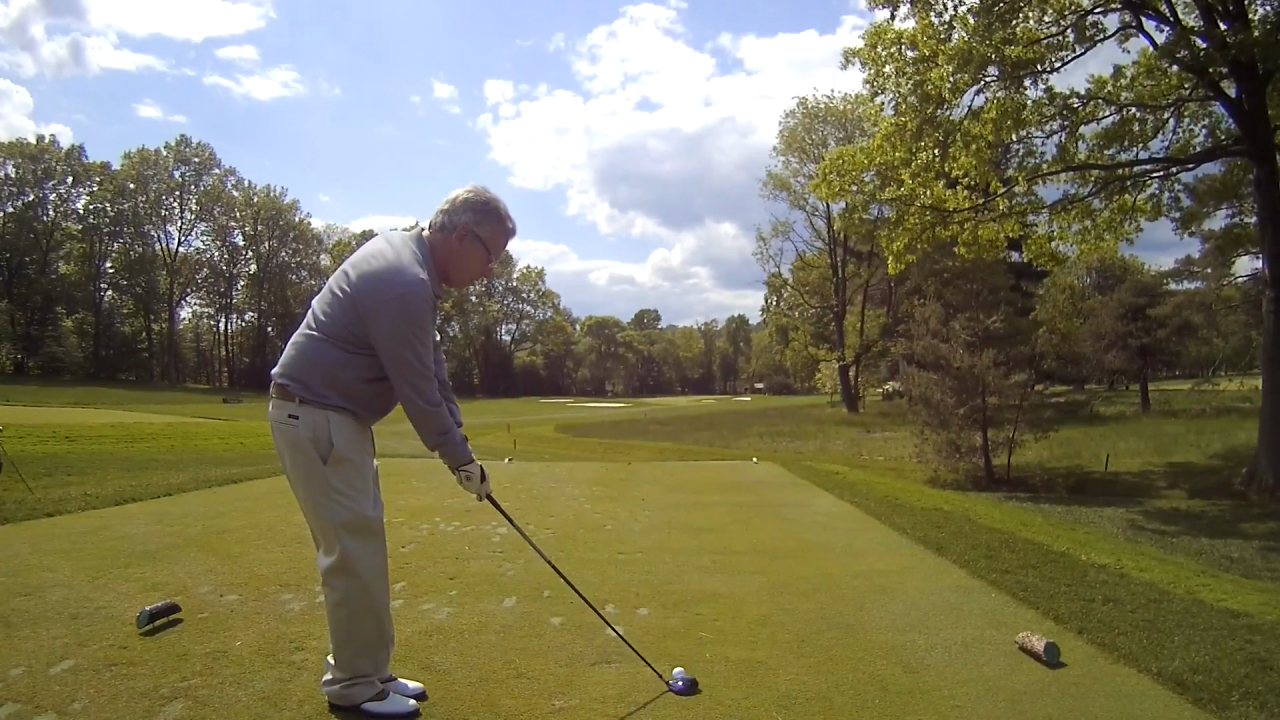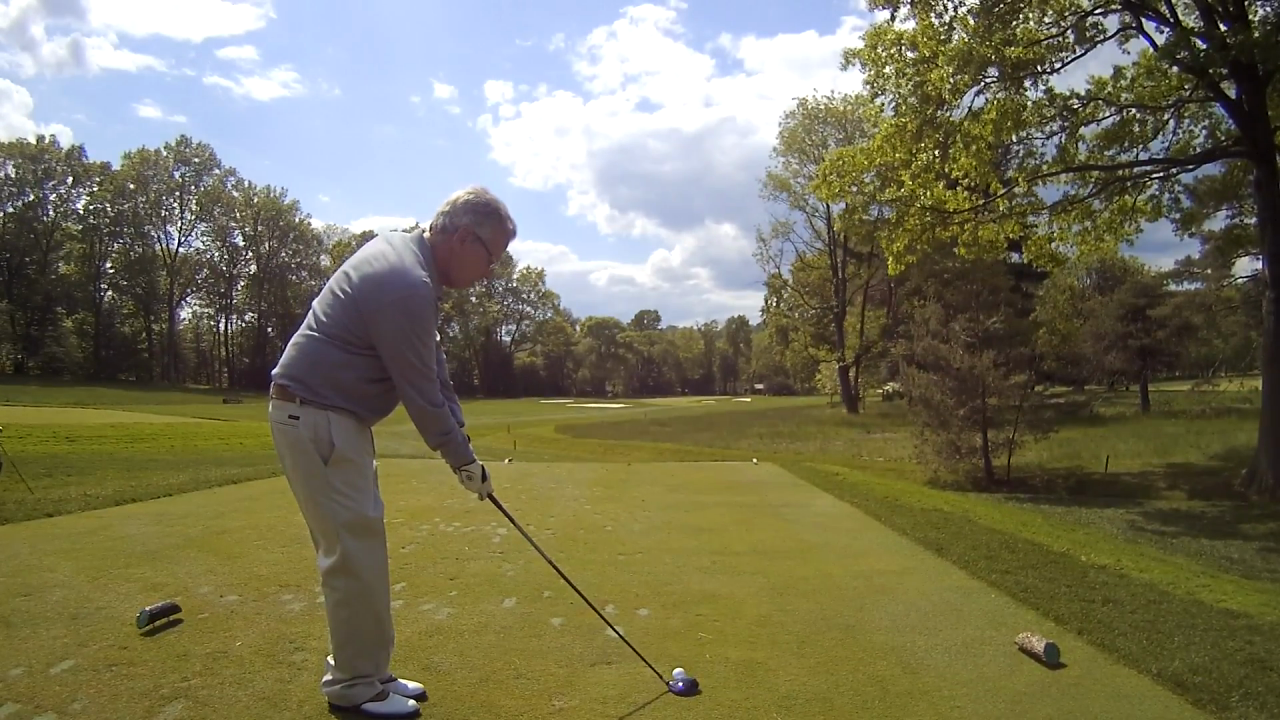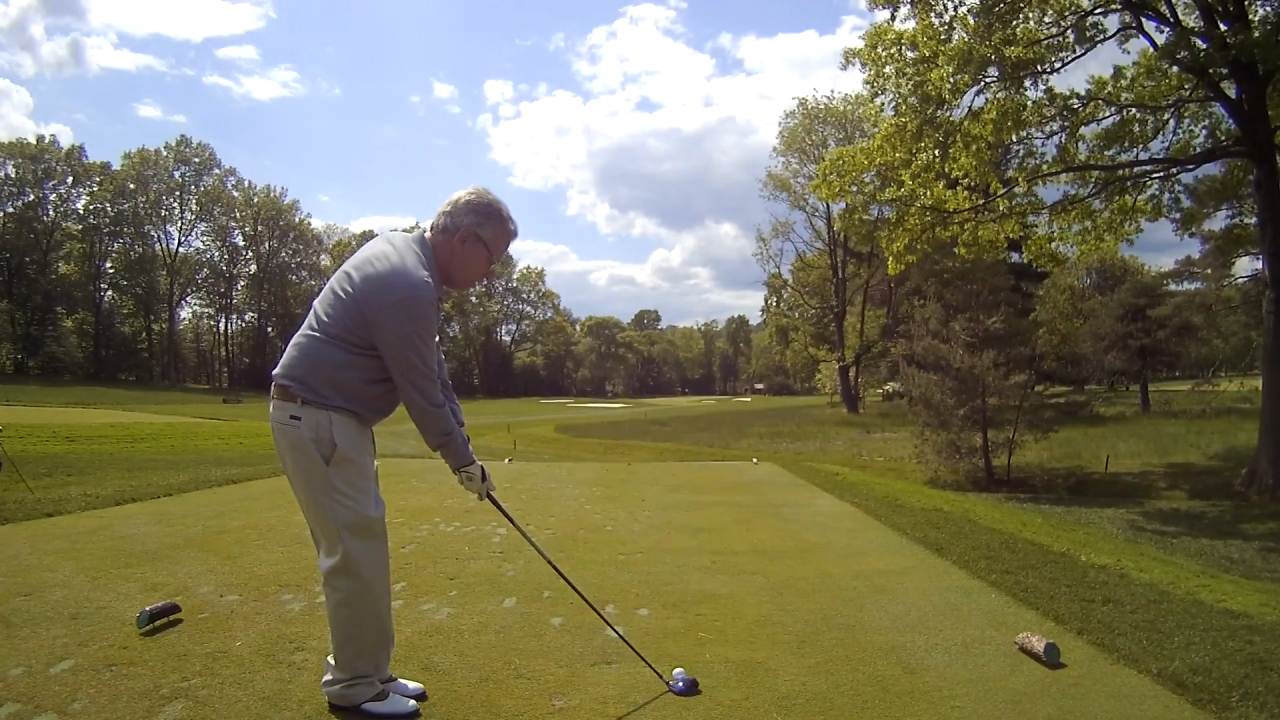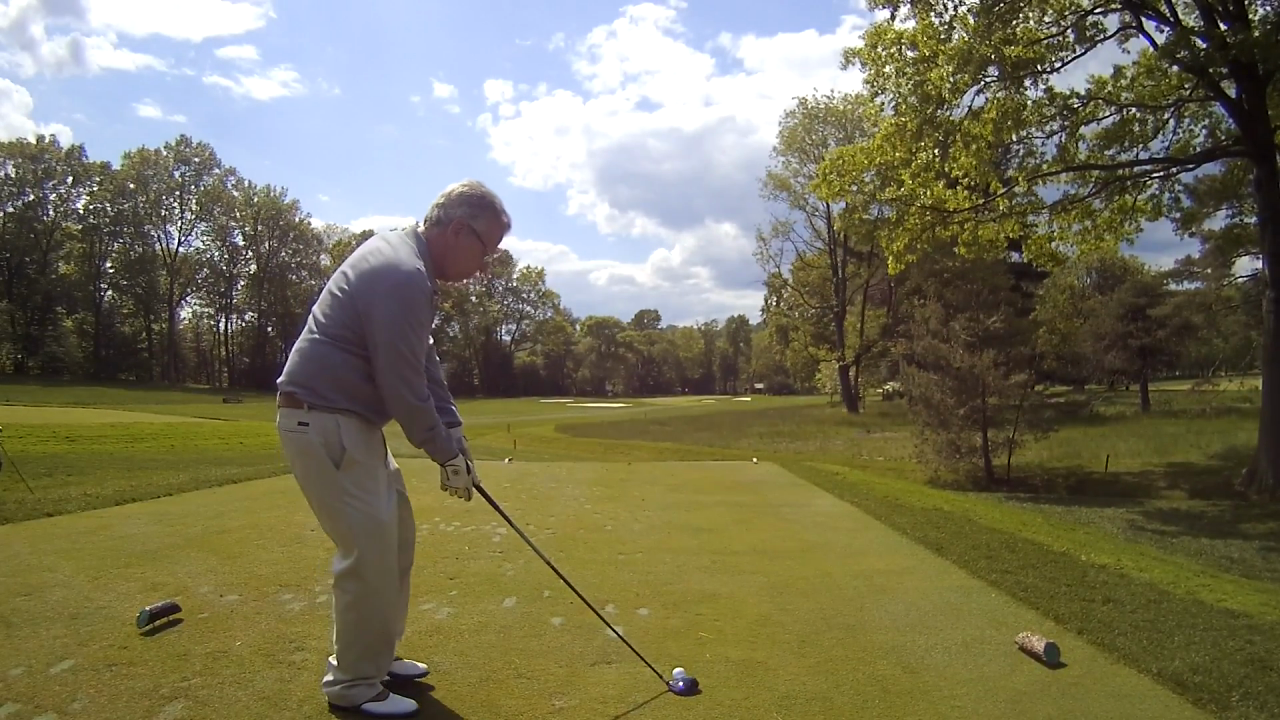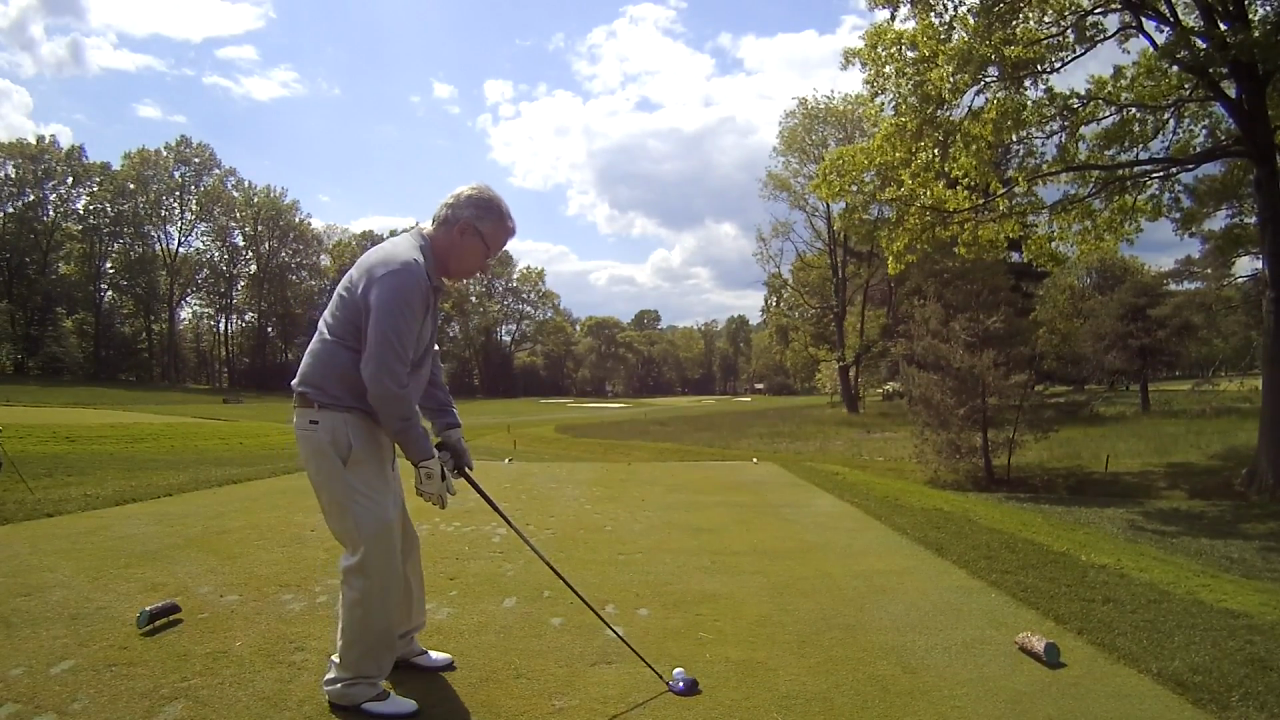
dt=0.3s
person 1, frame 1
left shoulder: (407, 253)
right shoulder: (404, 284)
left elbow: (431, 366)
right elbow: (417, 390)
left wrist: (459, 441)
right wrist: (460, 459)
left hip: (333, 413)
right hip: (315, 416)
left knee: (361, 544)
right knee: (353, 548)
left ankle: (364, 669)
person 1, frame 2
left shoulder: (406, 252)
right shoulder: (406, 286)
left elbow: (432, 366)
right elbow: (420, 391)
left wrist: (461, 439)
right wrist: (462, 459)
left hip: (332, 414)
right hip: (316, 417)
left knee: (360, 544)
right knee: (354, 549)
left ankle: (364, 669)
person 1, frame 3
left shoulder: (404, 249)
right shoulder: (409, 287)
left elbow: (430, 365)
right elbow: (420, 392)
left wrist: (460, 437)
right wrist: (463, 460)
left hip: (332, 414)
right hip: (315, 416)
left knee: (363, 544)
right knee: (355, 549)
left ankle: (367, 669)
person 1, frame 4
left shoulder: (402, 253)
right shoulder: (403, 277)
left elbow: (422, 362)
right elbow: (405, 390)
left wrist: (453, 431)
right wrist: (448, 456)
left hip: (344, 420)
right hip: (324, 421)
left knee: (394, 532)
right knee: (369, 549)
left ankle: (377, 655)
person 1, frame 5
left shoulder: (422, 271)
right shoulder: (402, 271)
left elbow: (424, 361)
right elbow: (383, 376)
left wrist: (448, 427)
right wrist: (422, 455)
left hip: (365, 423)
right hip: (336, 421)
left knee: (397, 540)
right knee: (373, 548)
left ankle: (398, 643)
